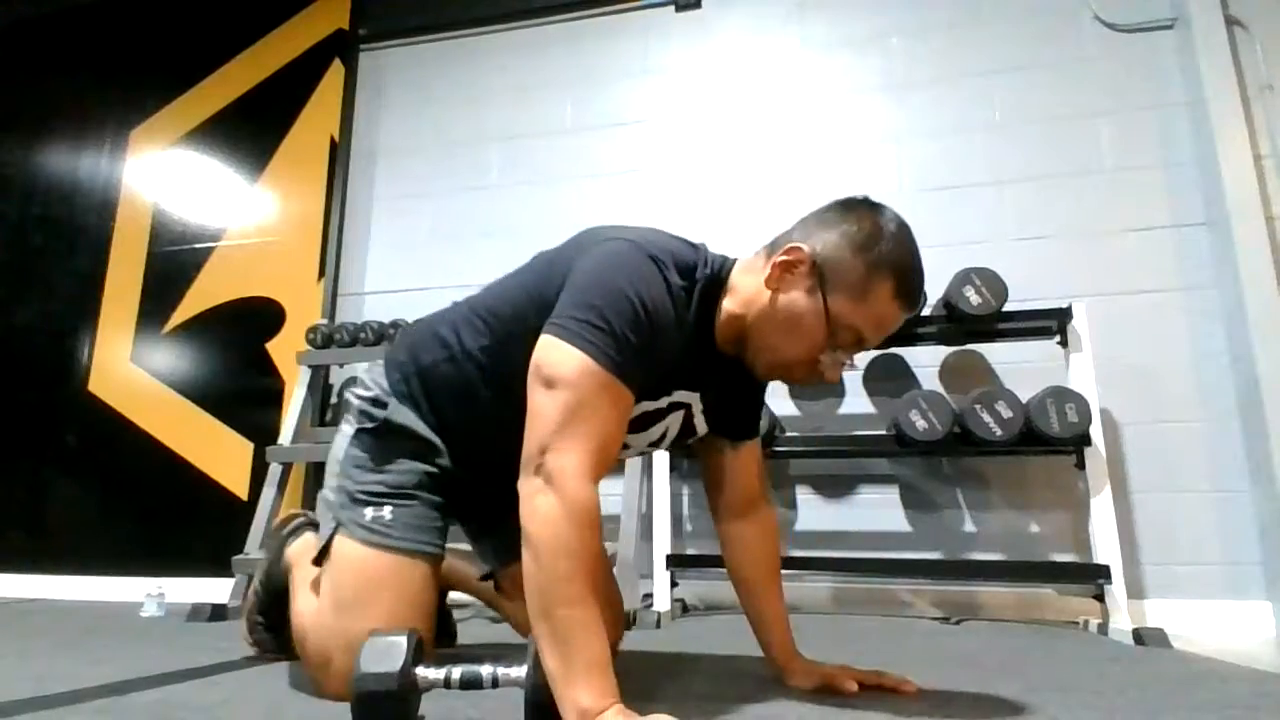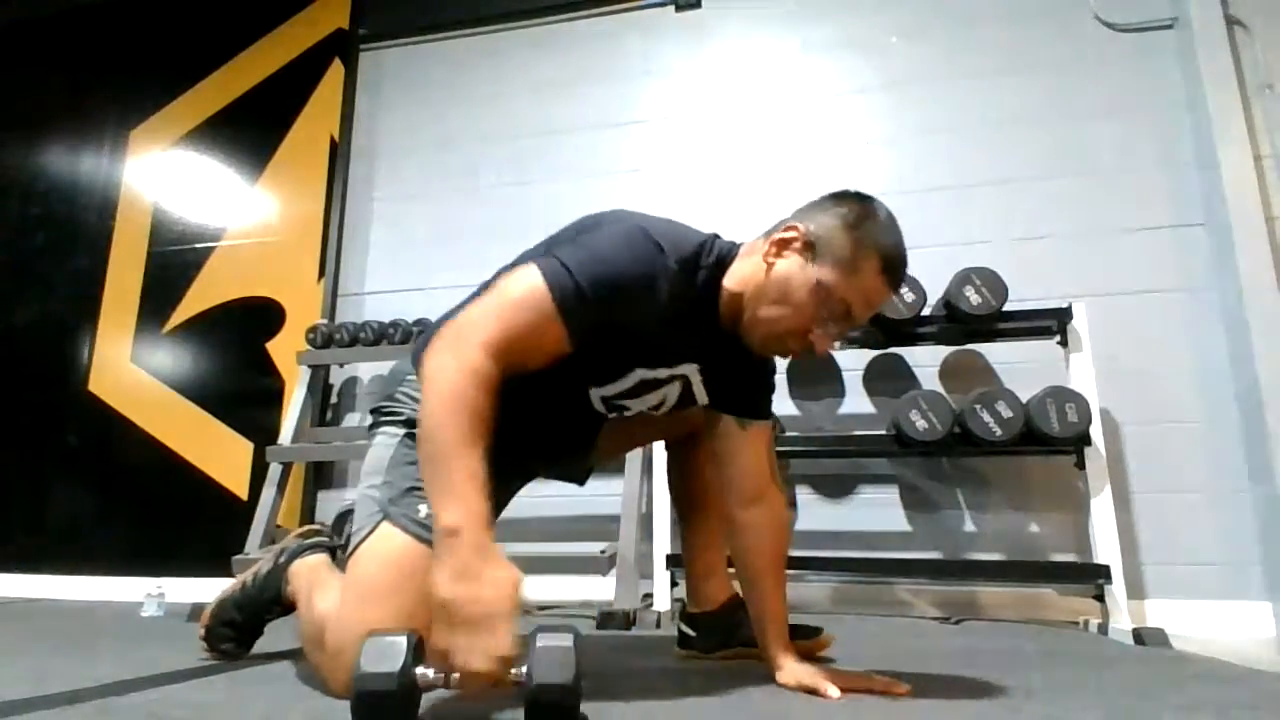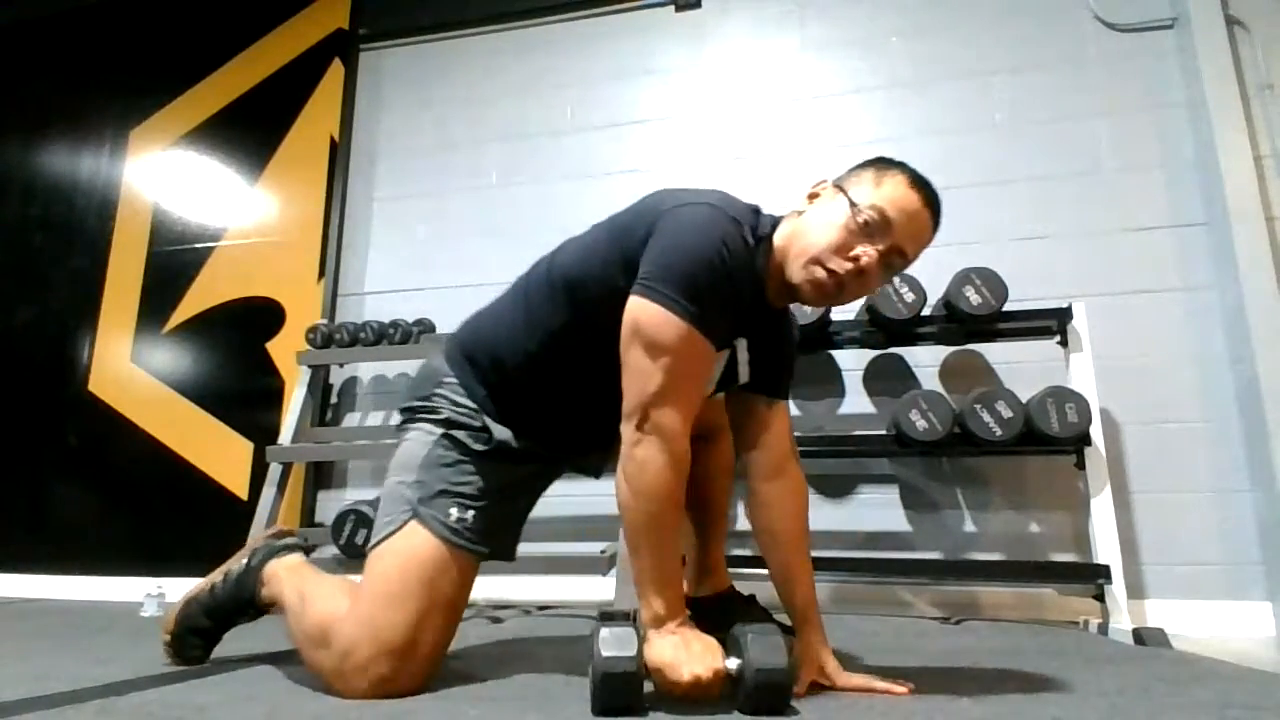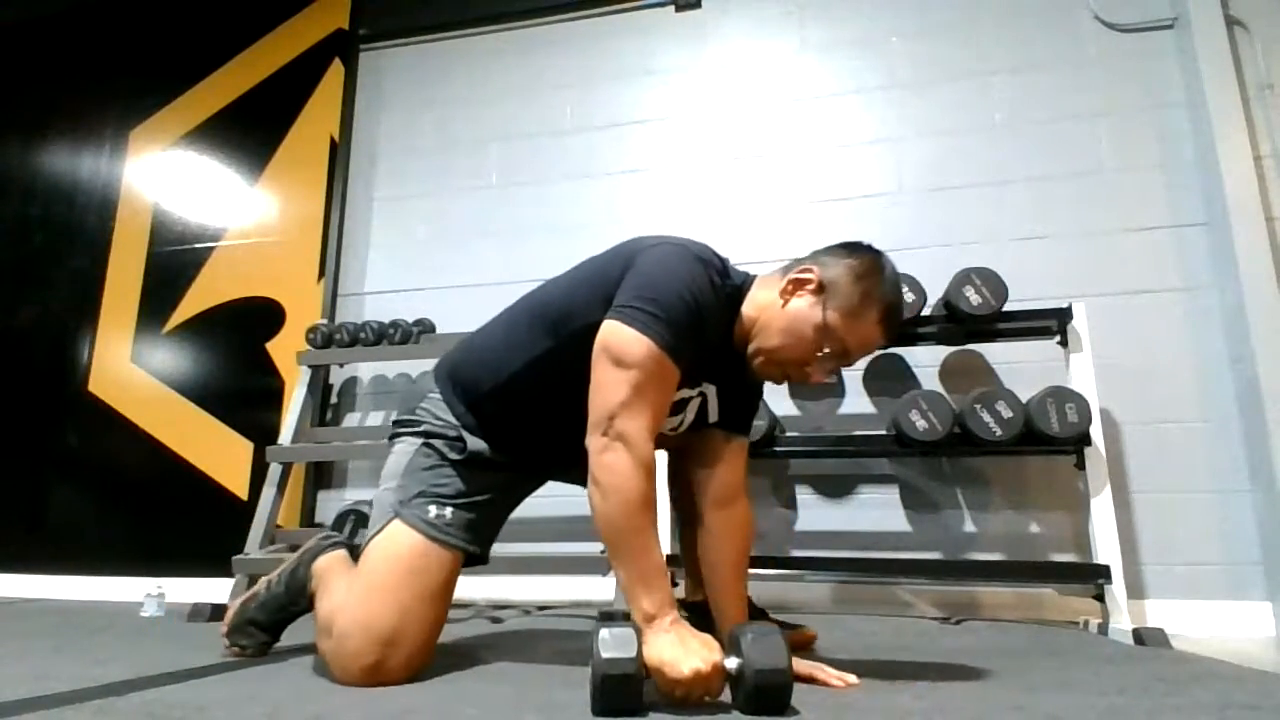
dt=1s
person 1, frame 1
left shoulder: (740, 363)
right shoulder: (635, 283)
left elbow: (742, 512)
right elbow: (556, 483)
left wrist: (789, 663)
left hip: (514, 451)
right hip: (411, 423)
left knee: (594, 640)
left ankle: (445, 573)
right ankle: (303, 555)
person 1, frame 2
left shoulder: (746, 349)
right shoulder: (640, 264)
left elbow: (753, 496)
right elbow: (459, 355)
left wrist: (778, 650)
right wrist: (466, 554)
right hip: (443, 410)
right knee: (368, 663)
left ankle: (711, 613)
right ankle: (303, 568)
person 1, frame 3
left shoulder: (772, 328)
right shoulder: (707, 236)
left elbow: (773, 472)
right elbow: (650, 434)
left wrist: (811, 636)
right wrist: (663, 626)
left hip: (570, 423)
right hip: (476, 413)
right knee: (373, 665)
left ankle: (711, 598)
right ankle: (276, 571)
person 1, frame 4
left shoulder: (741, 368)
right shoulder: (678, 281)
left elbow: (719, 497)
right elbow: (616, 446)
left wrist: (734, 639)
right wrist: (659, 625)
left hip: (556, 442)
right hip: (462, 428)
right knee: (370, 658)
left ankle: (699, 602)
right ankle: (323, 568)
